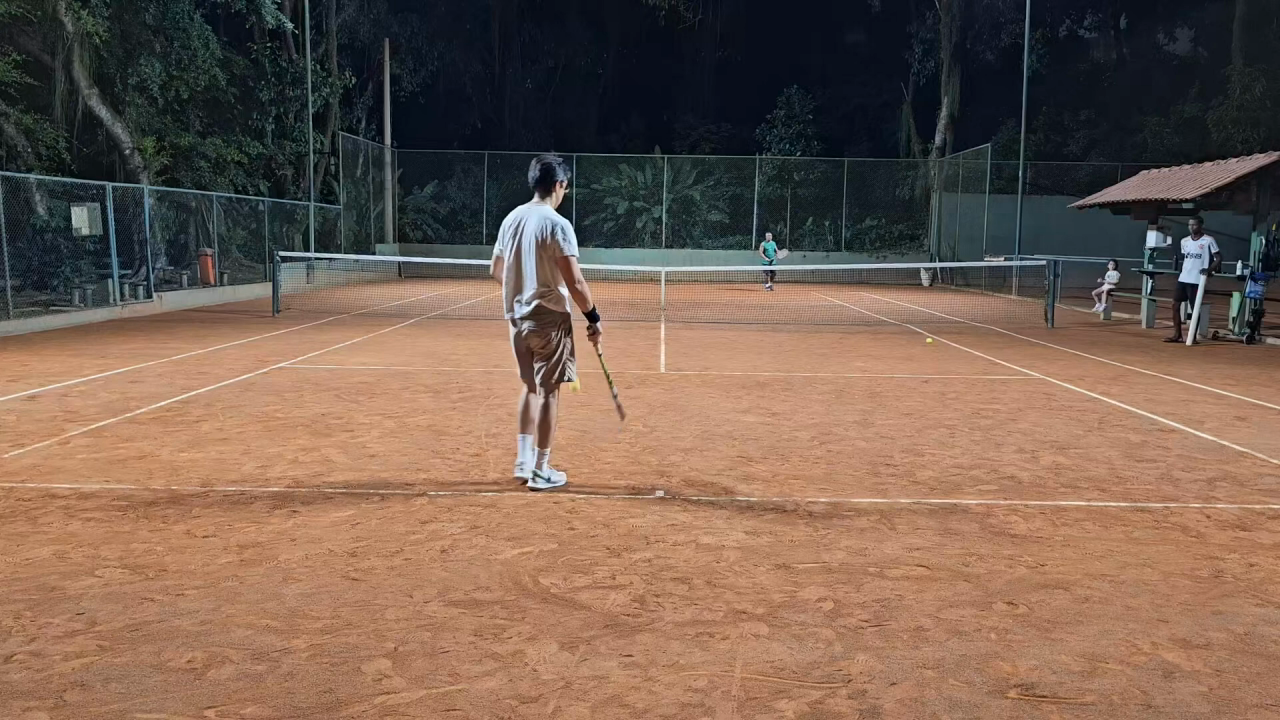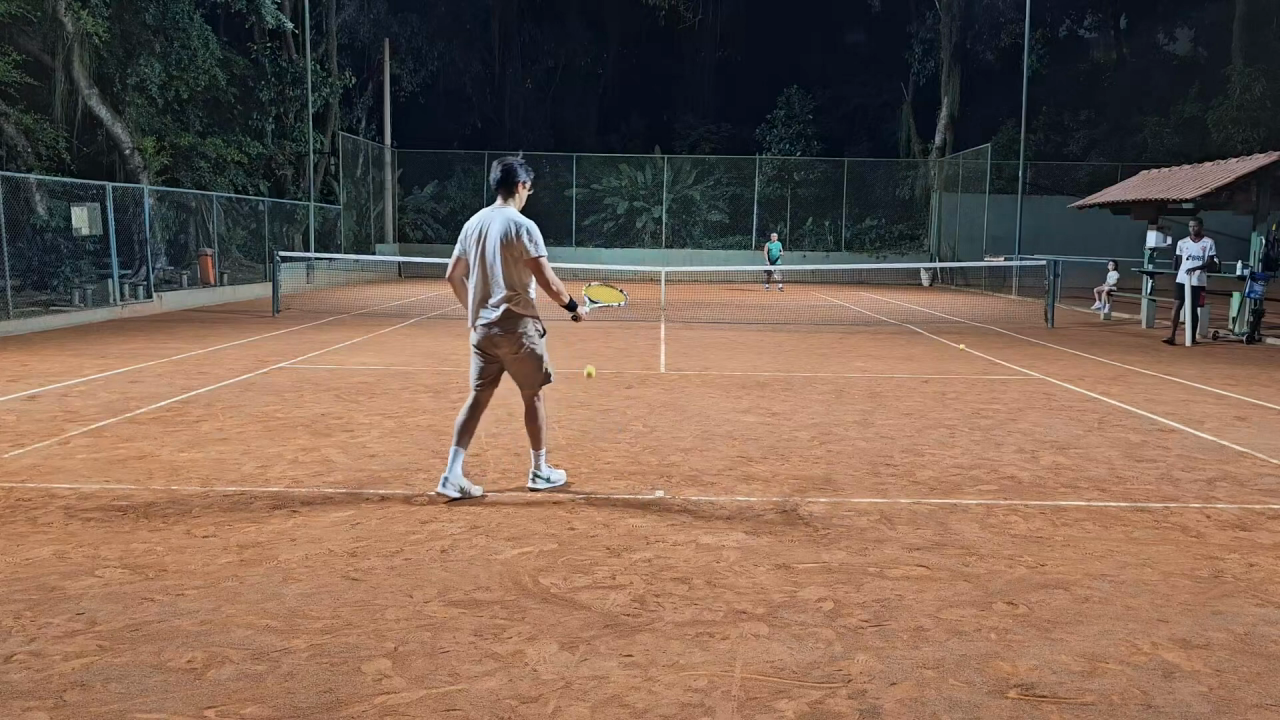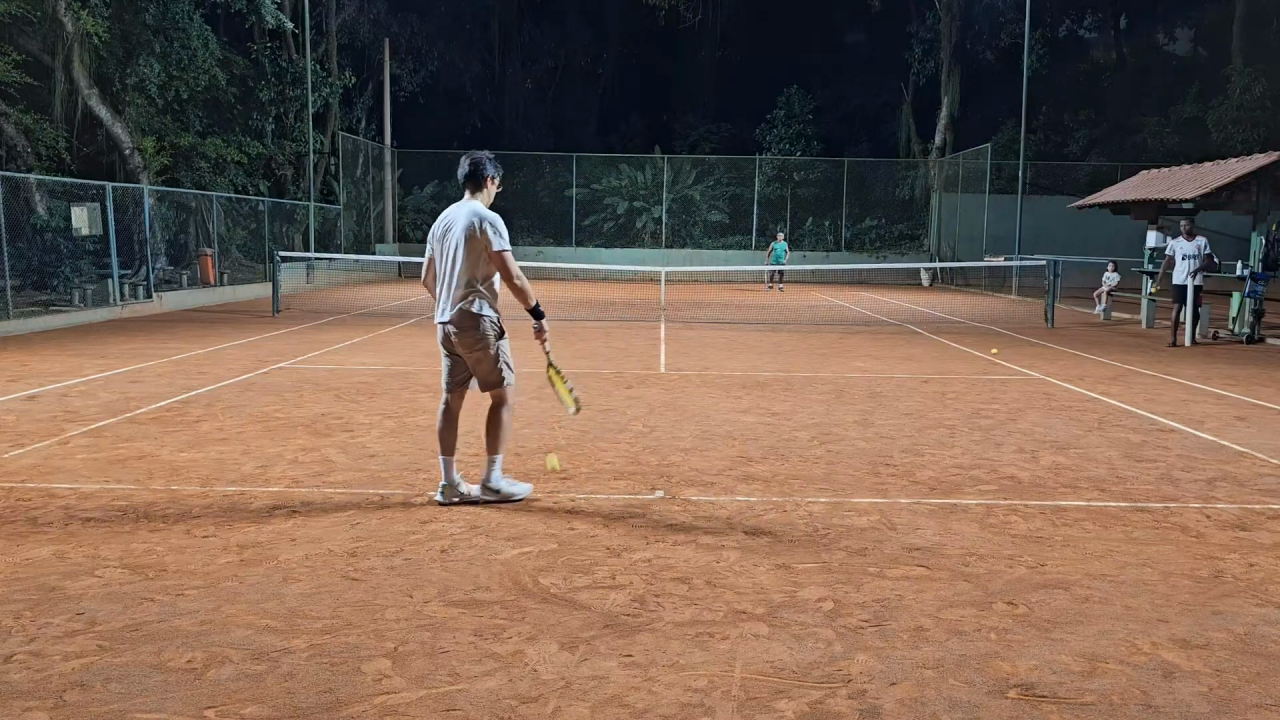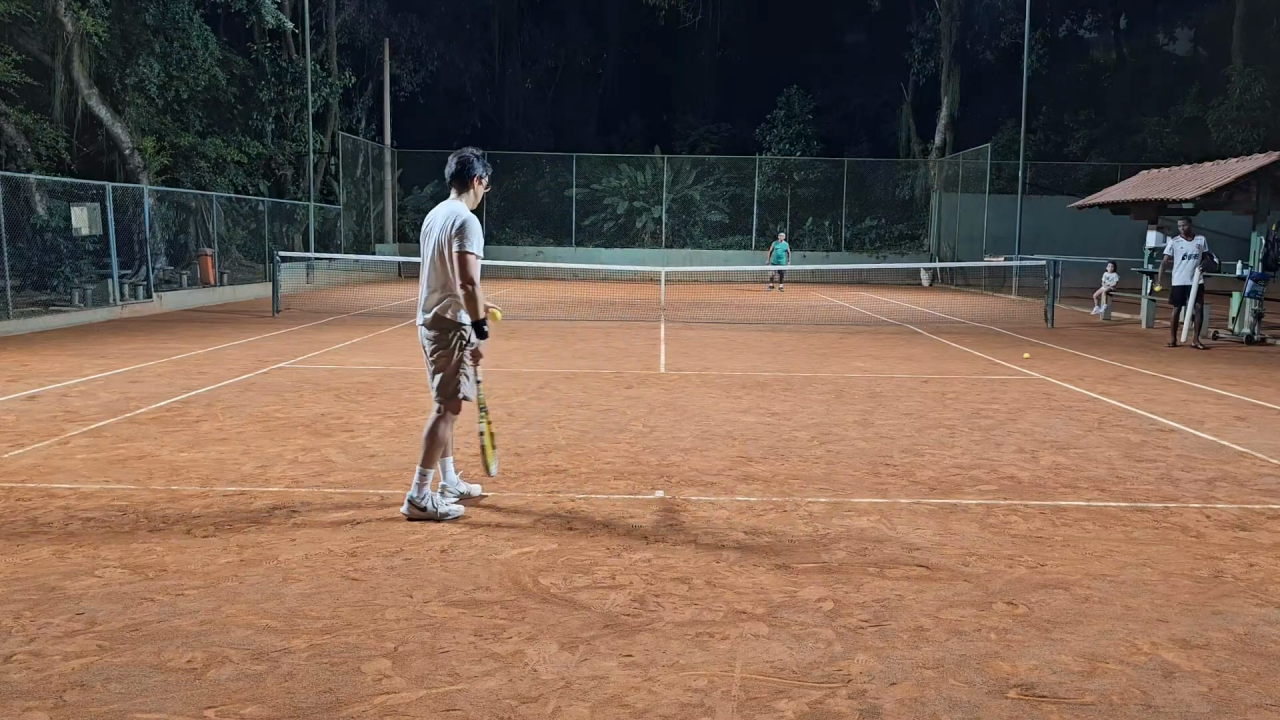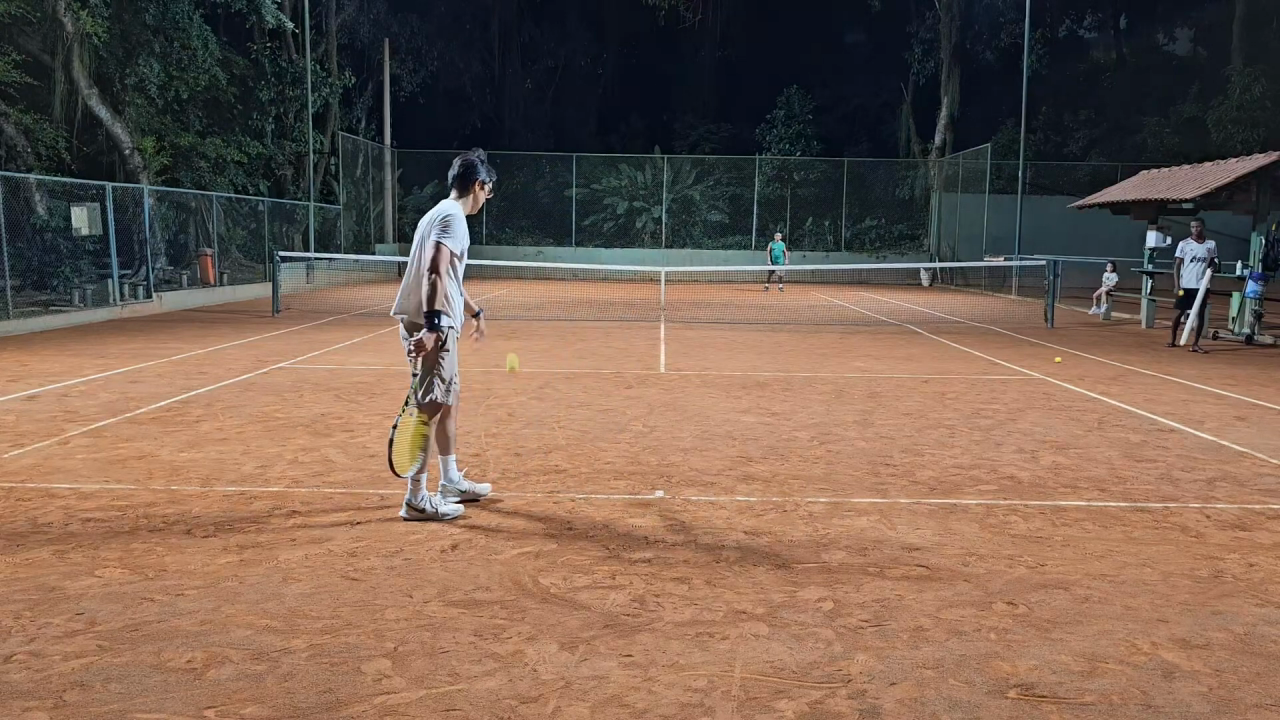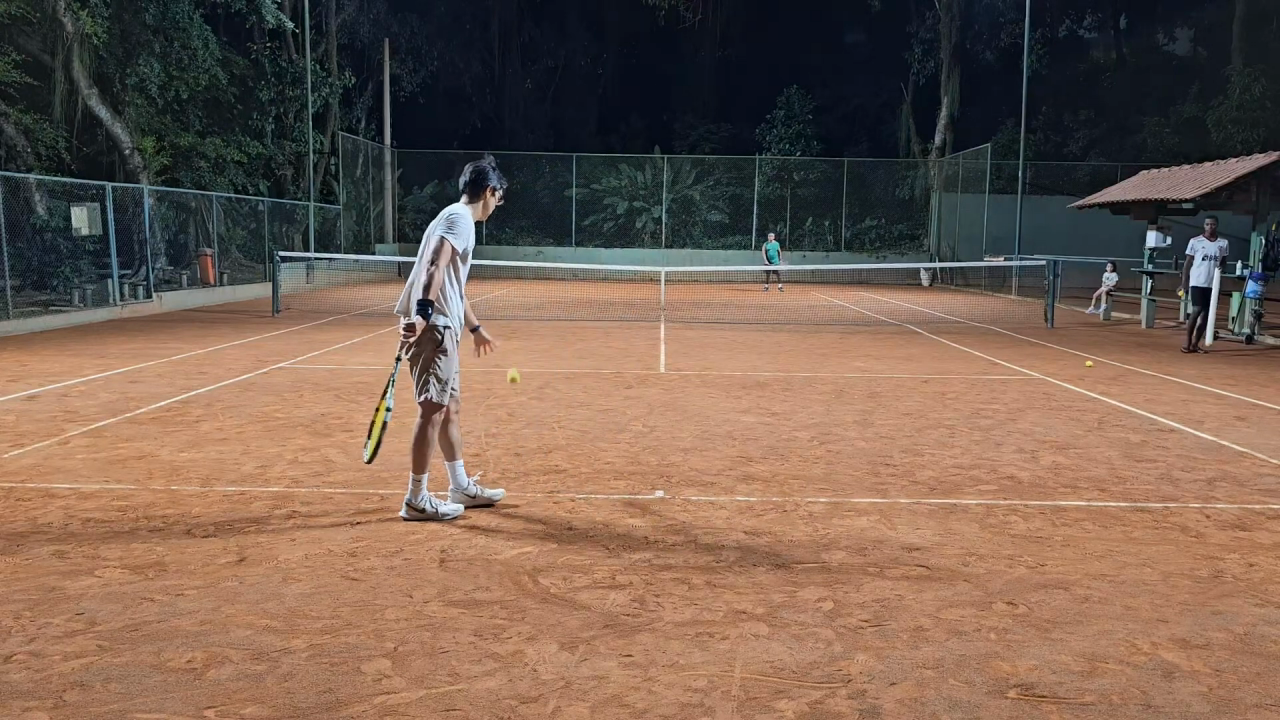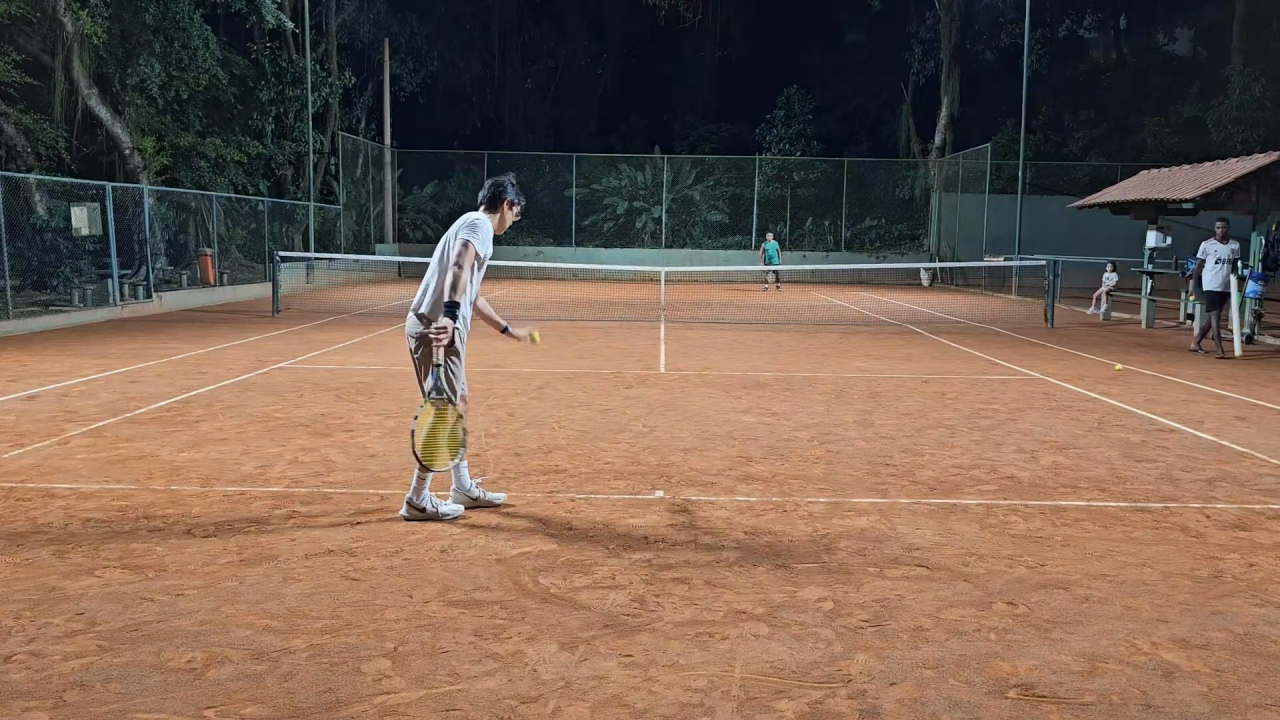
dt=0.3s
person 1, frame 1
left shoulder: (511, 220)
right shoulder: (558, 225)
left elbow: (497, 271)
right elbow: (574, 281)
right wrist: (593, 319)
left hip: (518, 319)
right hip: (550, 319)
left knee: (530, 389)
right knee: (548, 393)
left ankle: (524, 459)
right ankle: (541, 470)
person 1, frame 2
left shoulder: (473, 224)
right shoulder: (522, 226)
left elbow: (453, 275)
right elbow: (547, 281)
right wrist: (573, 306)
left hip: (482, 326)
right hip: (517, 324)
left knee: (477, 397)
right knee: (533, 397)
left ankle: (452, 475)
right ankle: (540, 471)
person 1, frame 3
left shoulder: (442, 220)
right shoulder: (488, 219)
left elbow: (428, 279)
right elbow: (512, 276)
right wrist: (538, 316)
left hip: (447, 322)
right hip: (478, 321)
left knee: (451, 401)
right knee: (502, 395)
left ankle: (450, 483)
right ankle: (493, 479)
person 1, frame 4
left shoulder: (434, 215)
right shoulder: (465, 220)
right elbow: (468, 282)
left wrist: (480, 307)
right wrist: (480, 330)
left hip: (430, 322)
right hip: (451, 325)
left knee: (445, 405)
right knee: (449, 408)
left ankle: (449, 483)
right ankle: (420, 495)
person 1, frame 5
left shoulder: (441, 214)
right shoulder: (453, 217)
right elbow: (436, 273)
left wrist: (474, 311)
right wrist: (430, 324)
left hip: (439, 326)
right hip: (434, 328)
left knee: (448, 403)
right knee: (431, 409)
left ankle: (451, 483)
right ankle: (416, 500)
person 1, frame 6
left shoulder: (456, 217)
right shoulder: (459, 218)
right elbow: (434, 266)
left wrist: (476, 328)
right wrist: (422, 312)
left hip: (441, 327)
right hip: (432, 326)
left knee: (450, 407)
right knee: (432, 410)
left ankle: (462, 488)
right ankle: (416, 500)
person 1, frame 7
left shoulder: (473, 225)
right shoulder: (478, 223)
left elbow: (474, 296)
right elbow: (459, 269)
left wrist: (507, 328)
right wrist: (449, 315)
left hip: (434, 325)
right hip: (436, 326)
left knee: (456, 407)
left ankle: (463, 488)
right ankle: (418, 499)
